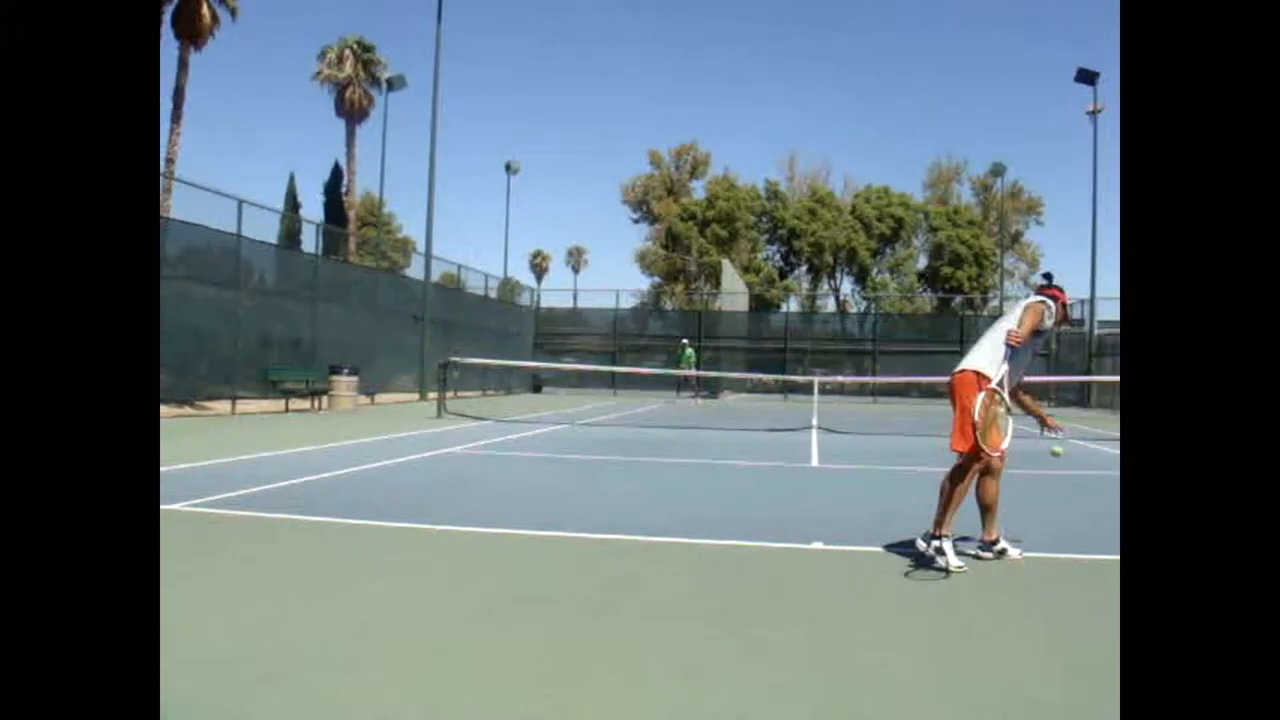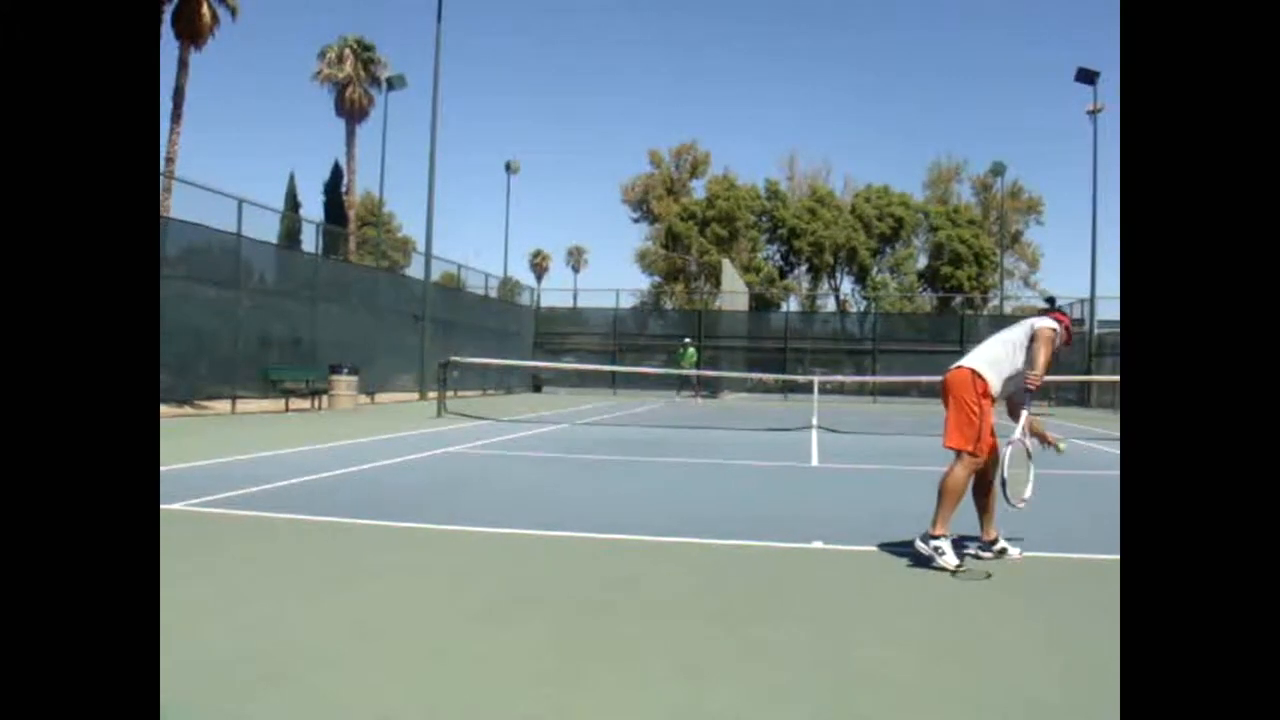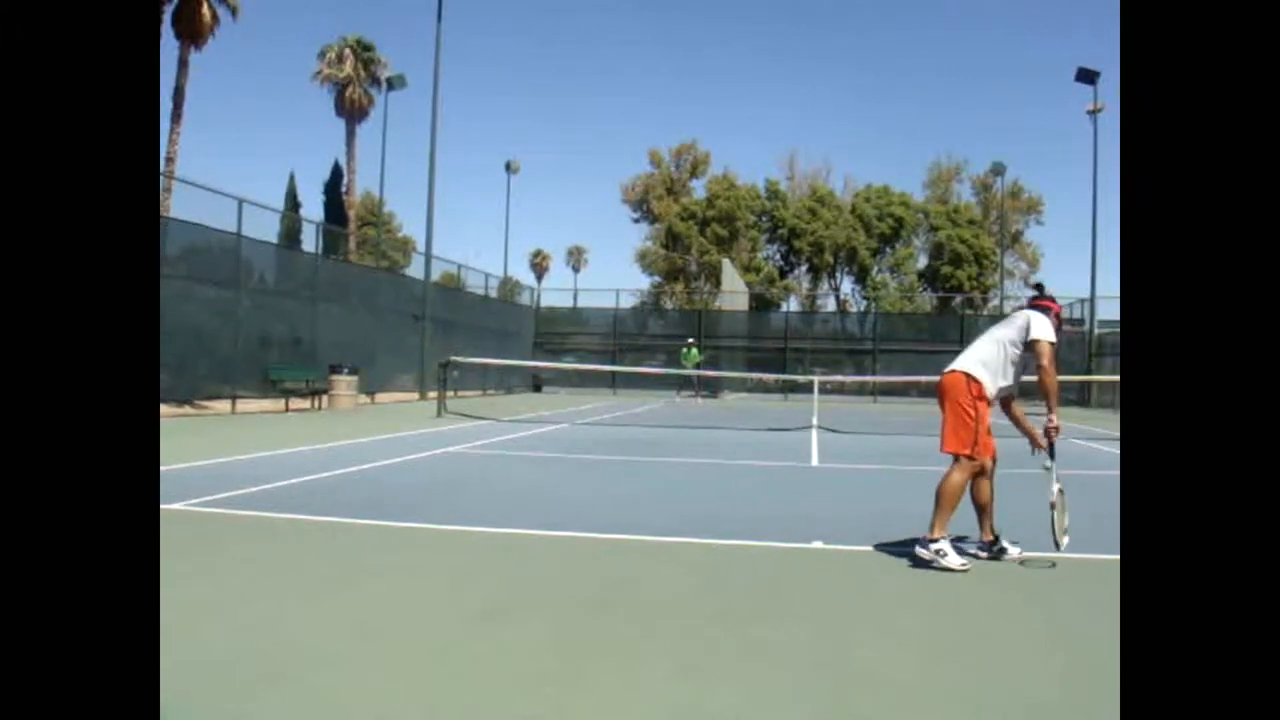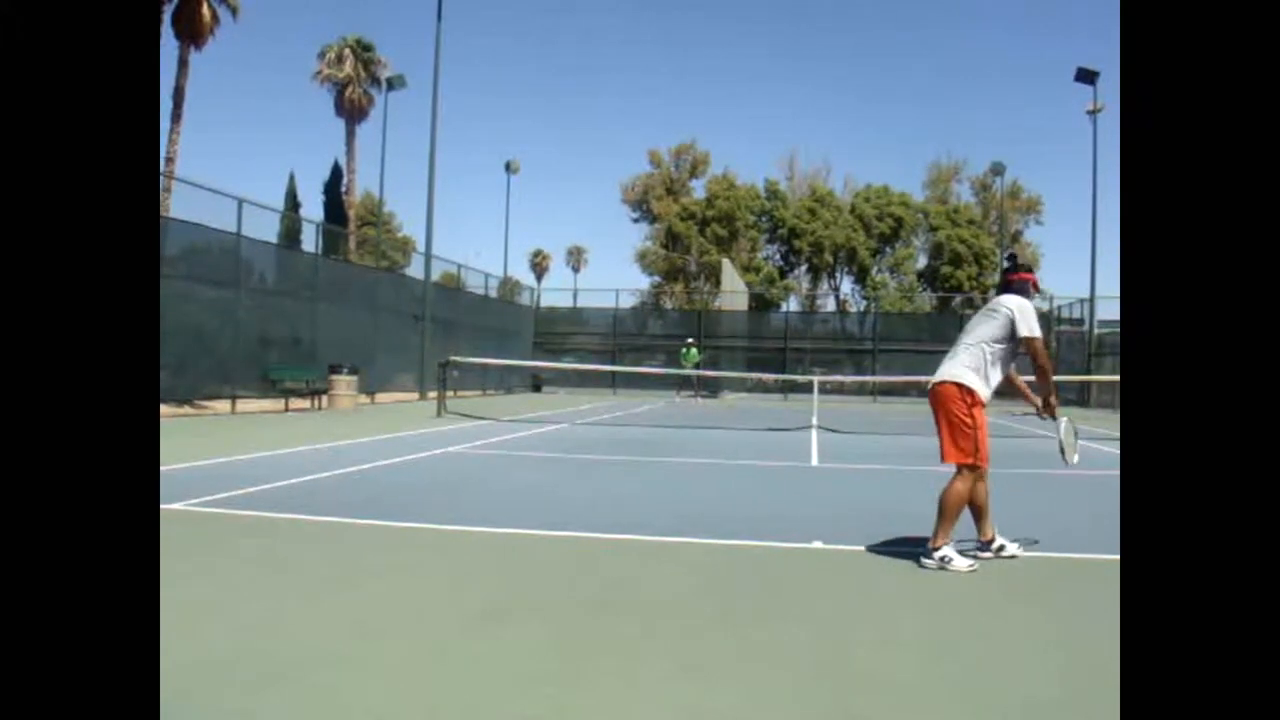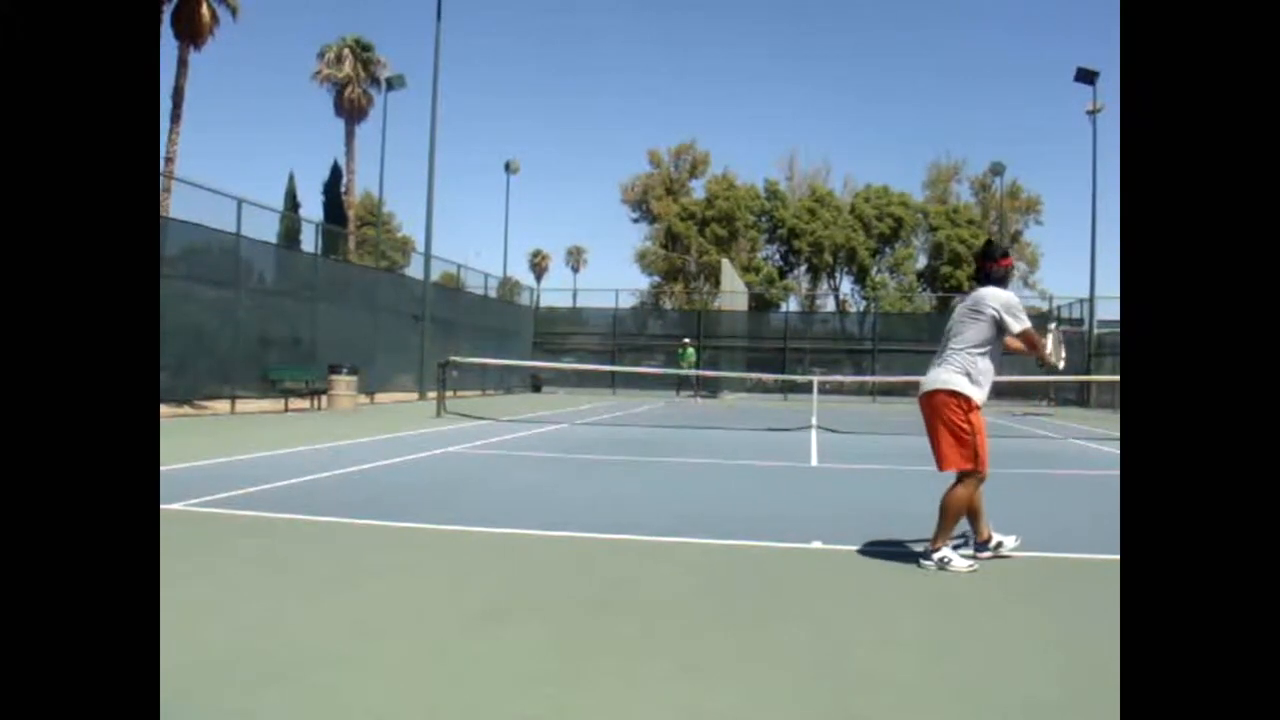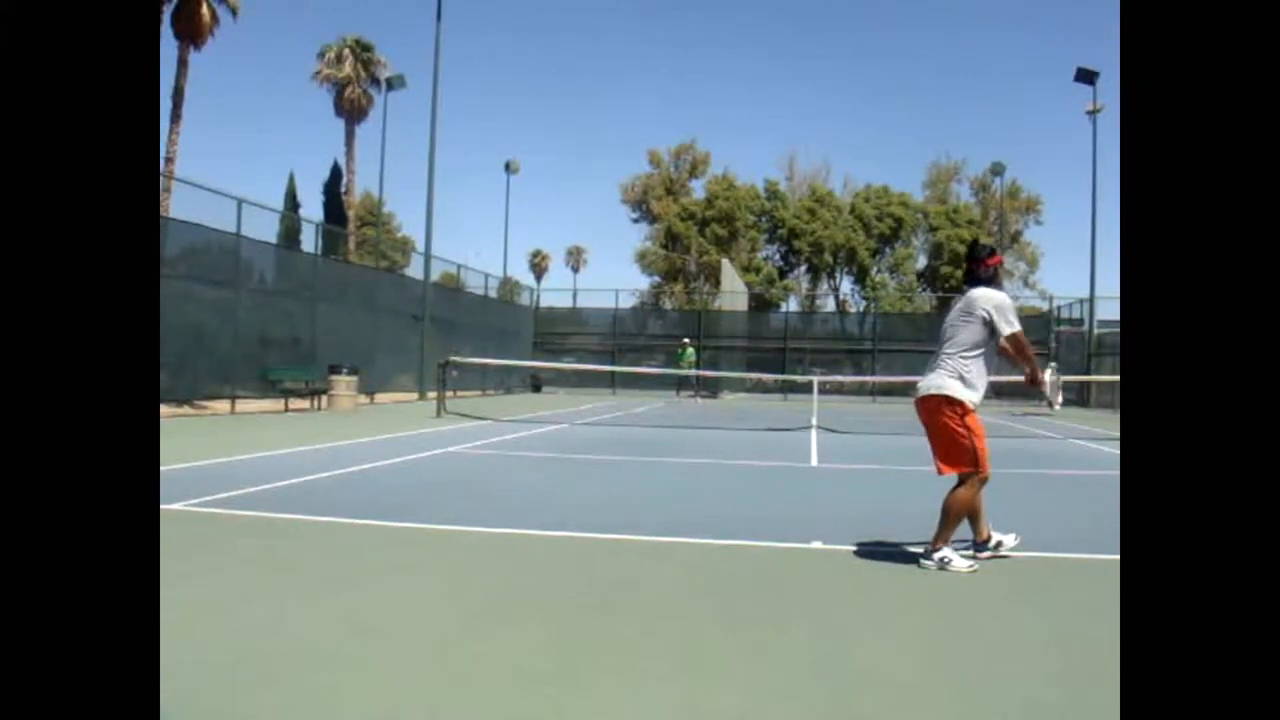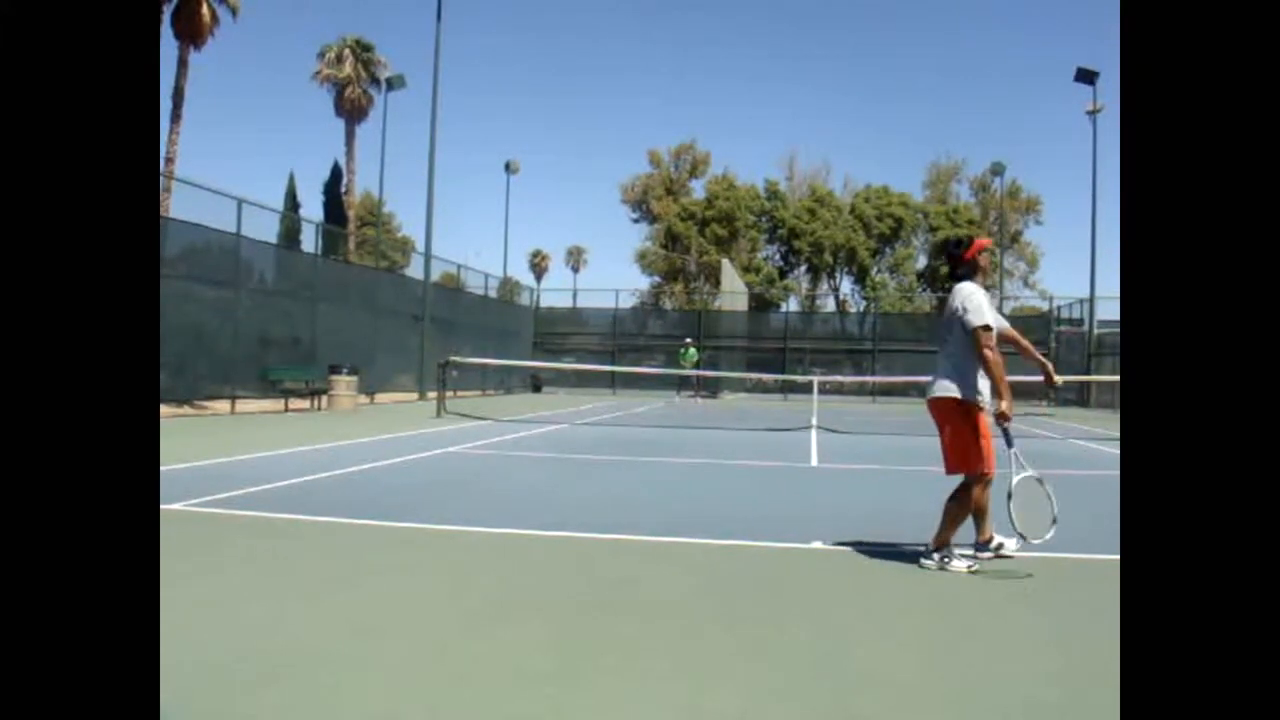
dt=0.3s
person 1, frame 1
left shoulder: (1030, 339)
right shoulder: (1045, 304)
left elbow: (1014, 391)
right elbow: (1034, 310)
left wrist: (1042, 417)
right wrist: (1024, 332)
left hip: (983, 385)
right hip: (976, 378)
left knee: (993, 463)
right knee: (971, 459)
left ankle: (990, 541)
right ankle: (937, 537)
person 1, frame 2
left shoulder: (1019, 364)
right shoulder: (1048, 323)
left elbow: (1014, 409)
right elbow: (1044, 340)
left wrist: (1041, 434)
right wrist: (1039, 371)
left hip: (975, 385)
right hip: (972, 378)
left knee: (989, 463)
right knee: (970, 458)
left ankle: (989, 539)
right ankle: (935, 536)
person 1, frame 3
left shoulder: (1015, 337)
right shoulder: (1039, 319)
left elbow: (1008, 400)
right elbow: (1046, 365)
left wrist: (1032, 436)
right wrist: (1052, 414)
left hip: (965, 385)
right hip: (966, 383)
left knee: (985, 464)
right knee: (967, 463)
left ankle: (989, 540)
right ankle: (934, 541)
person 1, frame 4
left shoulder: (998, 309)
right shoulder: (1020, 305)
left elbow: (1006, 369)
right elbow: (1040, 360)
left wrist: (1034, 401)
right wrist: (1050, 396)
left hip: (951, 386)
right hip: (960, 387)
left knee: (978, 468)
right knee: (969, 469)
left ankle: (987, 540)
right ankle: (937, 548)
person 1, frame 5
left shoulder: (971, 300)
right shoulder: (1004, 299)
right elbow: (1033, 342)
left wrist: (1029, 348)
right wrist: (1043, 355)
left hip: (936, 391)
right hip: (954, 394)
left knee: (972, 472)
right knee: (973, 473)
left ankle: (984, 539)
right ankle: (936, 550)
person 1, frame 6
left shoulder: (968, 301)
right shoulder: (996, 300)
left elbow: (1001, 345)
right elbow: (1022, 348)
left wrist: (1021, 361)
right wrist: (1034, 371)
left hip: (933, 395)
right hip: (949, 398)
left knee: (971, 473)
right knee: (976, 474)
left ankle: (984, 539)
right ankle: (936, 550)
person 1, frame 7
left shoulder: (975, 295)
right shoulder: (970, 292)
left elbow: (1008, 332)
right elbow: (987, 347)
left wrist: (1041, 361)
right wrist: (1003, 396)
left hip: (966, 398)
right hip: (958, 399)
left knee: (983, 473)
right knee: (975, 476)
left ankle: (986, 540)
right ankle: (938, 549)
